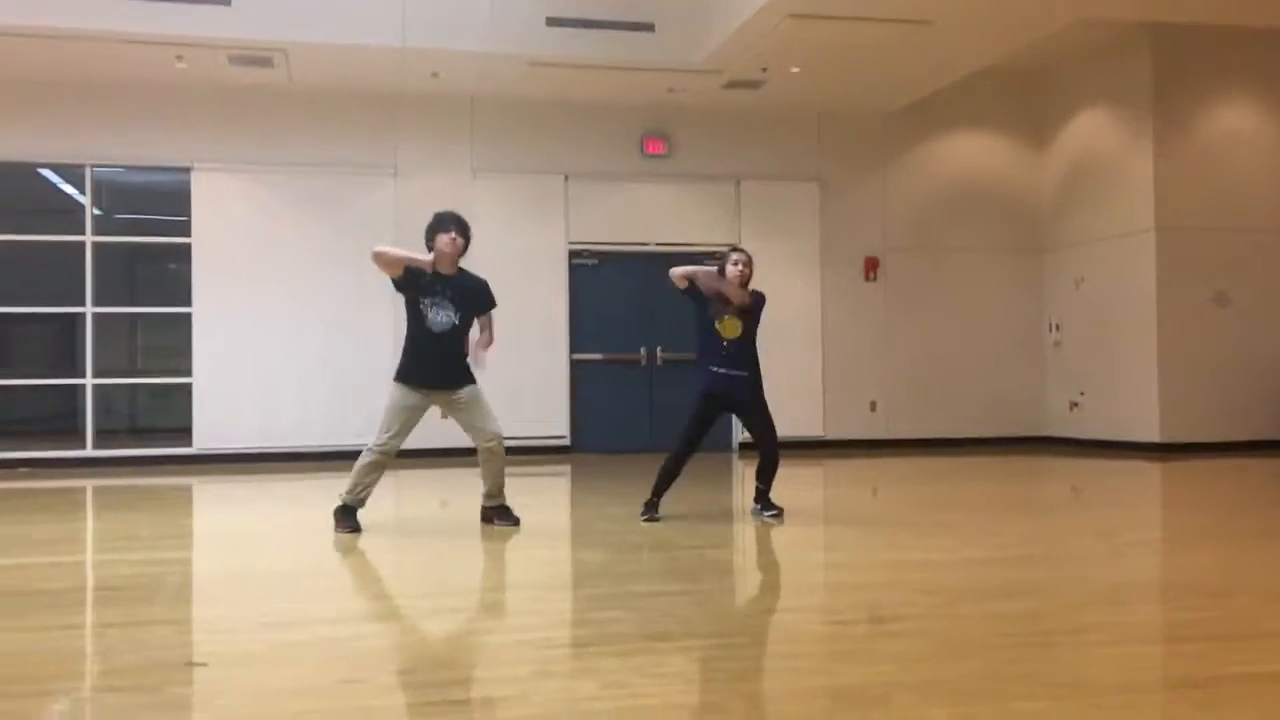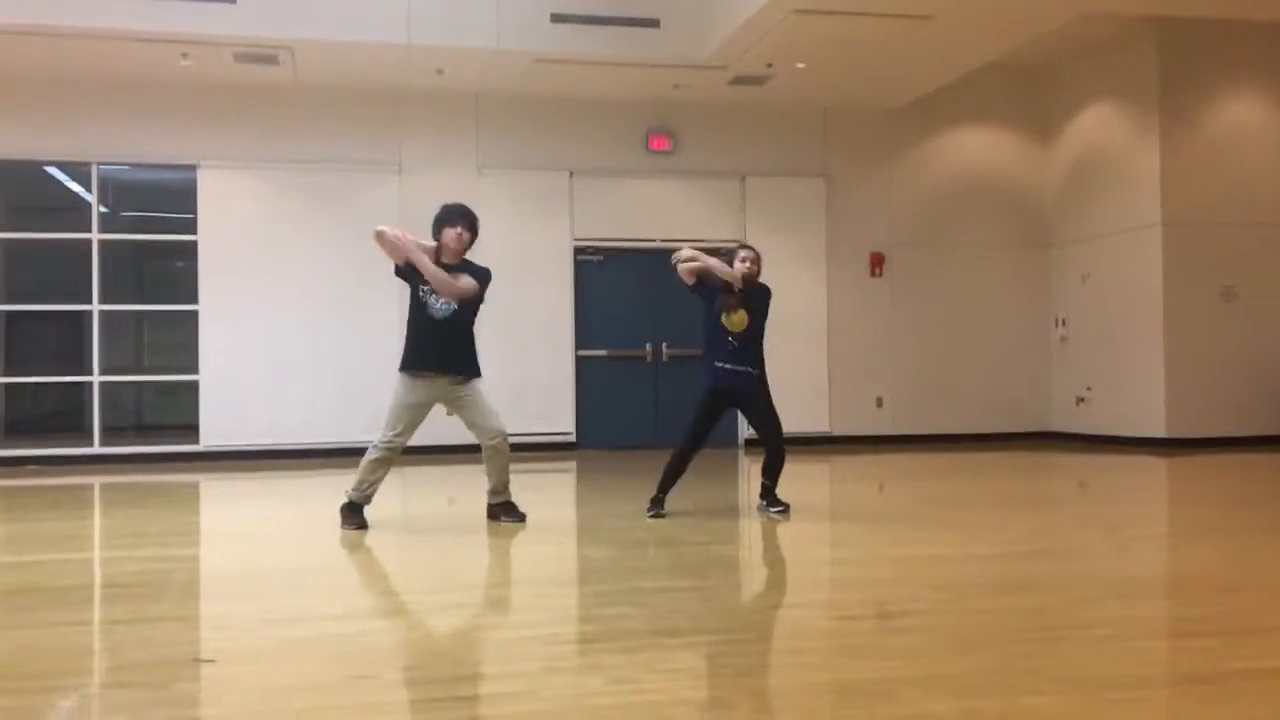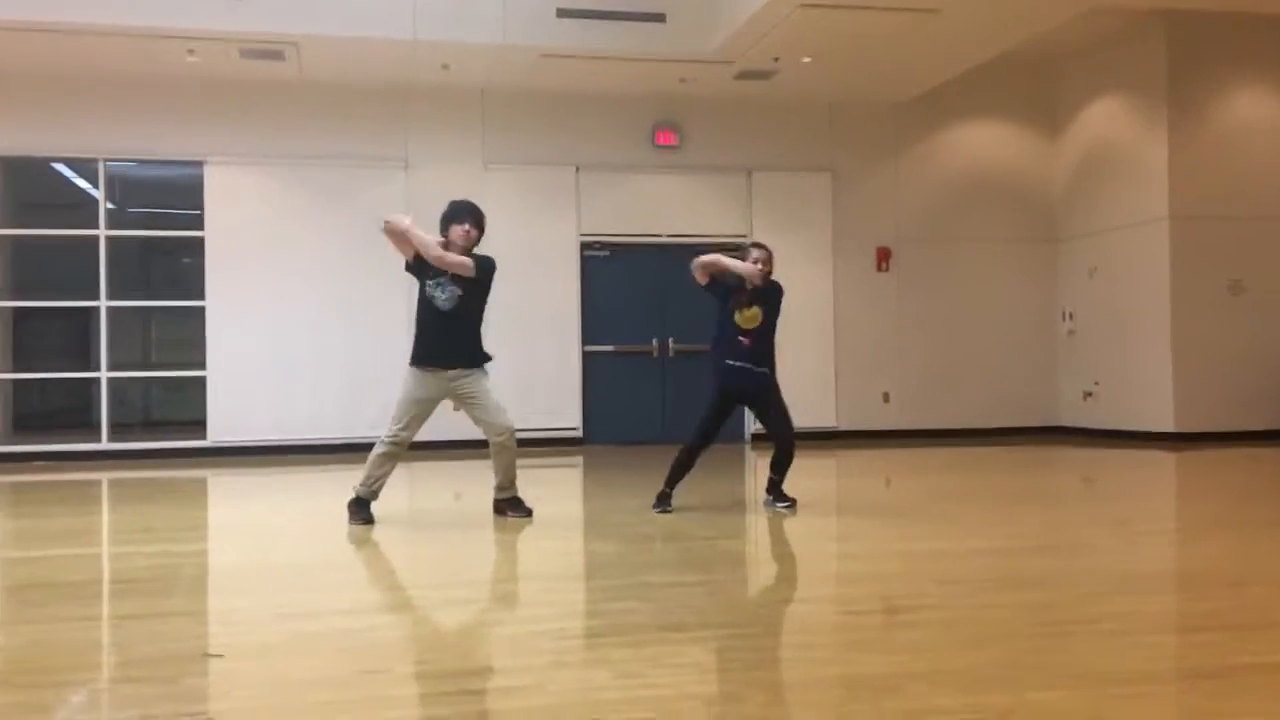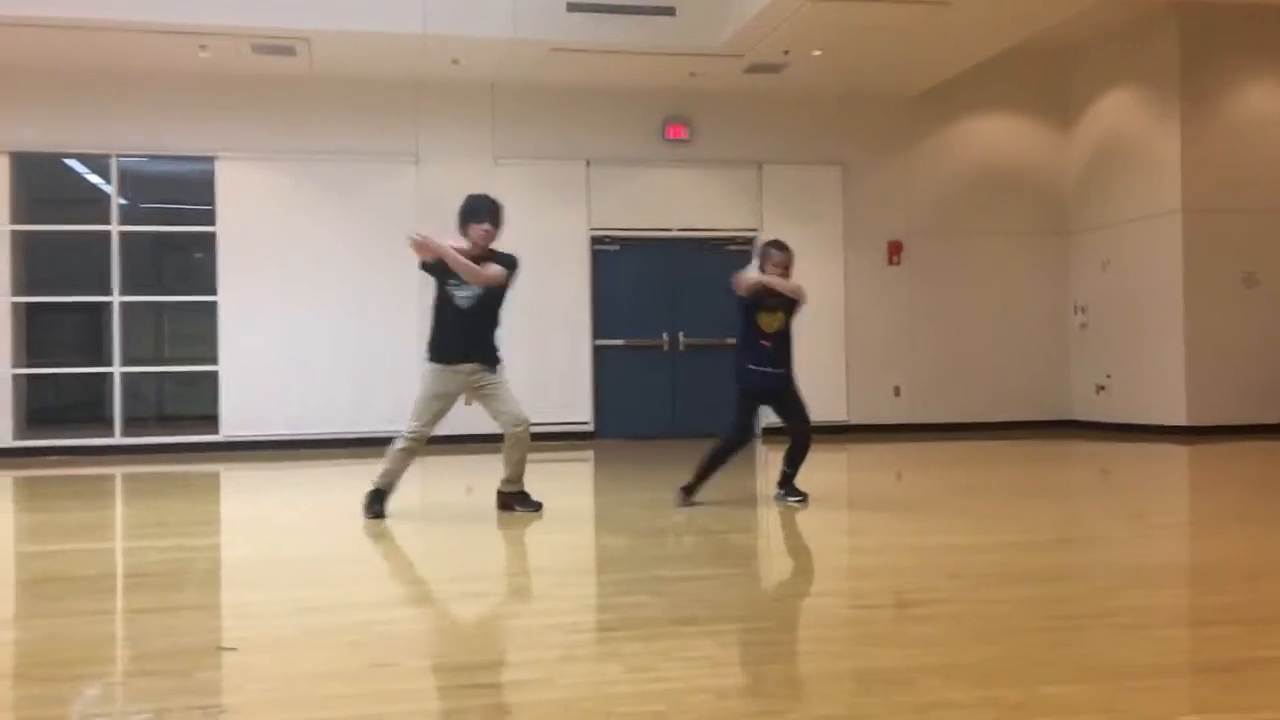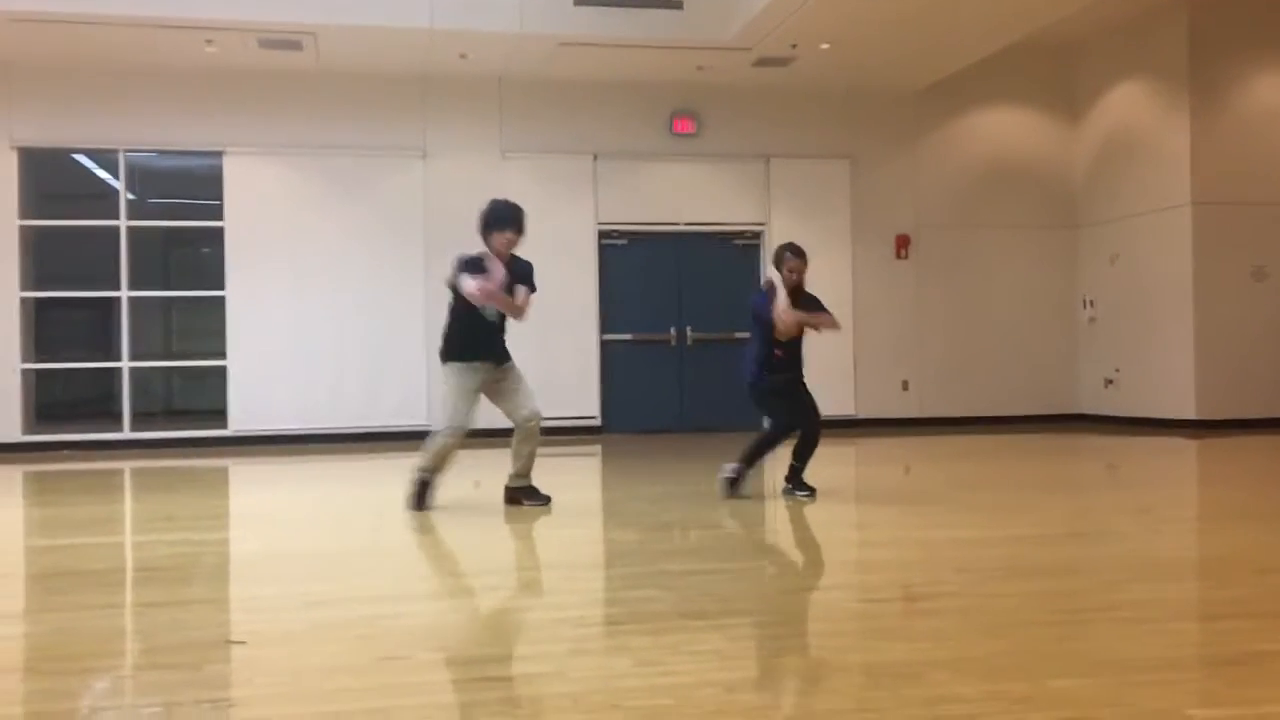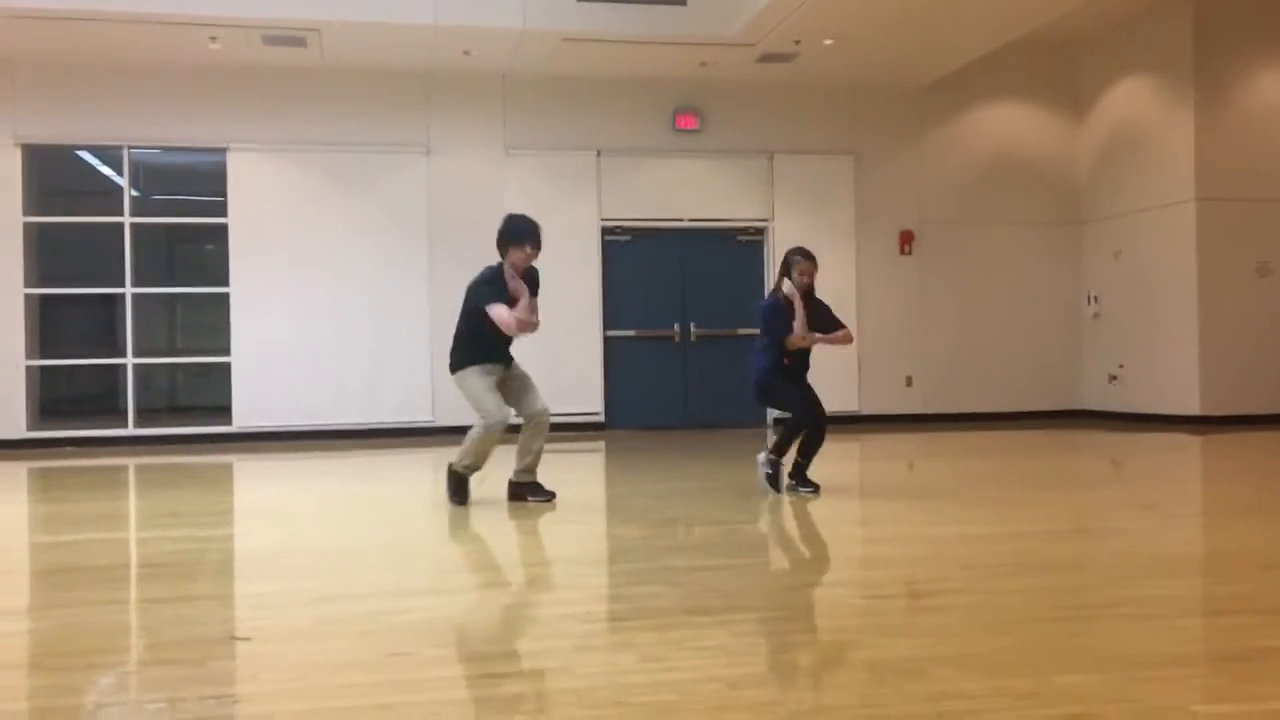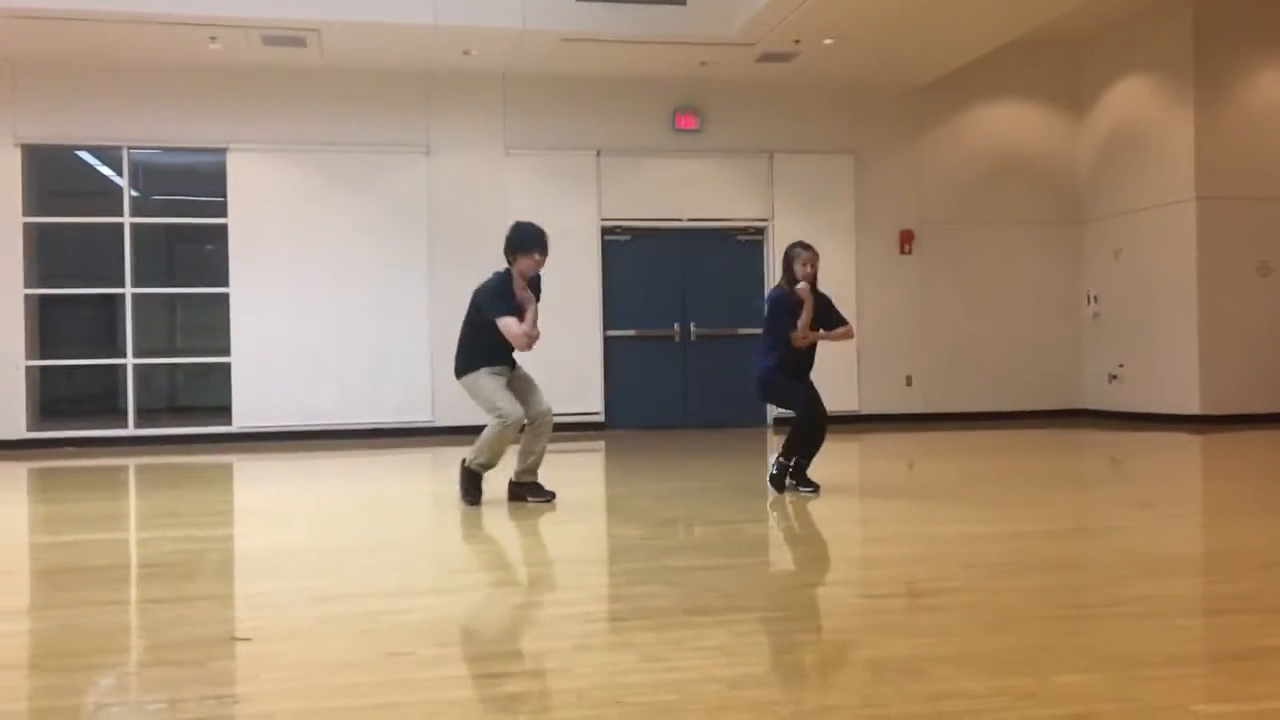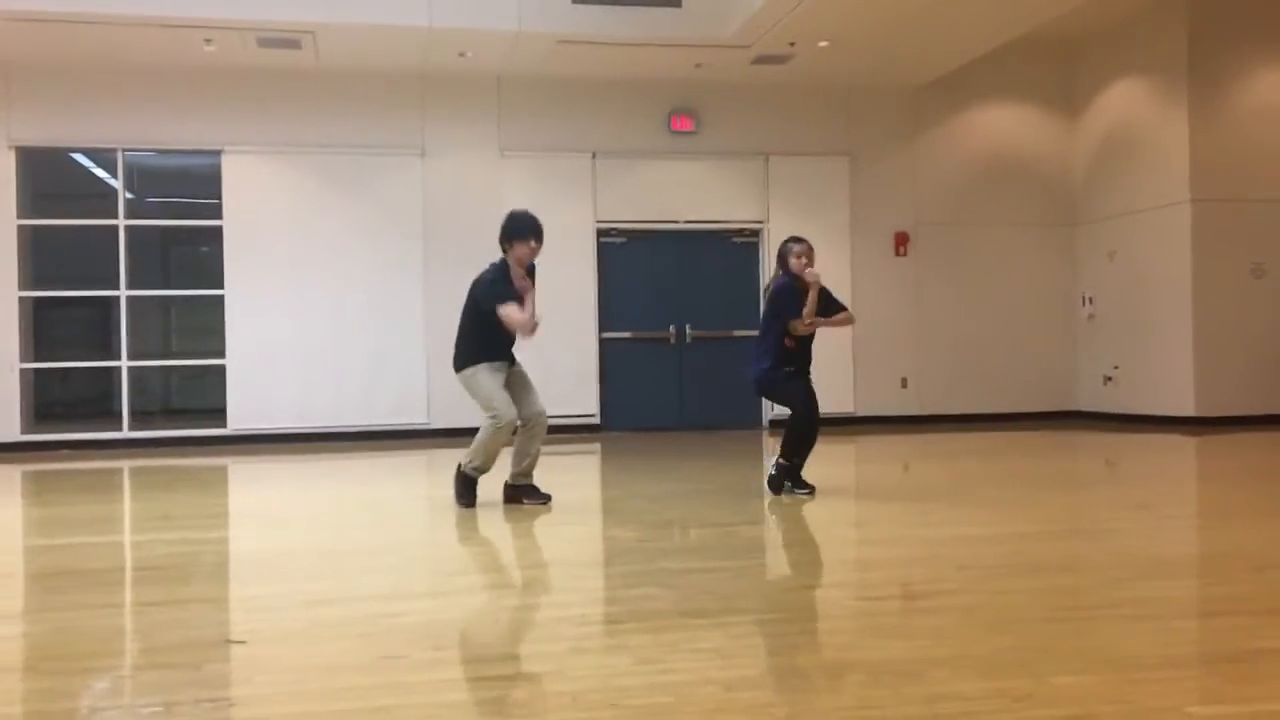
dt=0.1s
person 1, frame 1
left shoulder: (476, 286)
right shoulder: (414, 277)
left elbow: (487, 328)
right elbow: (379, 254)
left wrist: (481, 345)
right wrist: (424, 262)
left hip: (458, 383)
right hip: (412, 381)
left knee: (492, 439)
right knee: (384, 445)
left ankle: (493, 504)
right ankle: (348, 506)
person 1, frame 2
left shoulder: (478, 274)
right shoulder: (415, 265)
left elbow: (453, 290)
right elbow: (382, 235)
left wrist: (419, 257)
right wrist: (424, 247)
left hip: (462, 376)
right hip: (416, 374)
left knee: (496, 436)
right knee: (390, 441)
left ankle: (499, 501)
right ankle: (355, 502)
person 1, frame 3
left shoulder: (484, 265)
right shoulder: (423, 260)
left elbow: (446, 262)
right elbow: (391, 229)
left wrist: (412, 231)
right wrist: (428, 239)
left hip: (469, 370)
right hip: (425, 368)
left knee: (502, 431)
right knee: (397, 436)
left ankle: (505, 495)
right ankle: (362, 498)
person 1, frame 4
left shoulder: (504, 263)
right shoulder: (443, 258)
left elbow: (482, 278)
right elbow: (419, 244)
left wrist: (449, 252)
left hip: (484, 365)
right hip: (443, 364)
left knee: (518, 424)
right knee: (417, 430)
left ankle: (512, 490)
right ankle: (379, 490)
person 1, frame 5
left shoulder: (523, 269)
right shoulder: (468, 265)
left elbow: (519, 311)
right elbow: (473, 291)
left wrist: (498, 289)
right wrist: (496, 279)
left hip: (497, 359)
right hip: (460, 361)
left knee: (529, 417)
right knee: (455, 426)
left ankle: (519, 486)
right ankle: (425, 478)
person 1, frame 6
left shoulder: (530, 277)
right shoulder: (487, 283)
left elbow: (531, 324)
right elbow: (512, 326)
left wrist: (522, 301)
right wrist: (522, 305)
left hip: (503, 361)
right hip: (471, 364)
left knee: (538, 413)
right knee: (495, 419)
left ankle: (523, 481)
right ankle: (460, 470)
person 1, frame 7
left shoulder: (532, 283)
right shoulder: (495, 291)
left elbow: (530, 338)
right elbow: (521, 341)
left wrist: (529, 307)
right wrist: (530, 307)
left hip: (505, 364)
right hip: (476, 367)
left knee: (541, 415)
right knee: (511, 416)
left ankle: (523, 481)
right ankle: (472, 468)
person 1, frame 8
left shoulder: (526, 272)
right shoulder: (492, 281)
left elbow: (528, 325)
right elbow: (524, 326)
left wrist: (527, 293)
right wrist: (529, 296)
left hip: (504, 359)
right hip: (475, 362)
left knee: (536, 415)
right knee: (504, 417)
left ankle: (518, 483)
right ankle: (468, 472)
person 2, frame 1
left shoulder: (756, 299)
right shoulder: (706, 297)
left elbow: (740, 296)
right elbow: (675, 274)
left wrist: (716, 282)
right wrist: (709, 271)
left hip: (747, 387)
right hip: (713, 386)
left knee: (769, 446)
right knee: (686, 445)
left ankle: (762, 499)
right ankle: (653, 501)
person 2, frame 2
left shoulder: (760, 293)
right shoulder: (714, 292)
left elbow: (737, 280)
right elbow: (683, 269)
left wrist: (698, 255)
right wrist: (711, 264)
left hip: (752, 383)
right hip: (718, 382)
left knee: (775, 442)
right knee: (692, 441)
left ankle: (768, 496)
right ankle: (659, 497)
person 2, frame 3
left shoulder: (770, 290)
right shoulder: (728, 291)
left elbow: (754, 277)
right elbow: (698, 266)
left wrist: (721, 259)
right wrist: (721, 262)
left hip: (763, 381)
right hip: (729, 379)
left knee: (785, 438)
right knee: (701, 438)
left ankle: (774, 490)
right ankle: (665, 493)
person 2, frame 4
left shoulder: (789, 295)
right shoulder: (751, 292)
left elbow: (799, 293)
right elbow: (744, 284)
left wrist: (764, 278)
right wrist: (755, 275)
left hip: (780, 379)
right hip: (750, 377)
left knee: (802, 432)
right knee: (740, 435)
left ankle: (786, 485)
right ankle: (691, 486)
person 2, frame 5
left shoulder: (806, 301)
right shoulder: (763, 298)
left elbow: (832, 324)
right elbow: (784, 322)
left wrist: (803, 317)
right wrist: (780, 287)
left hip: (791, 378)
right hip: (762, 377)
left knee: (812, 424)
right knee: (785, 422)
left ankle: (794, 479)
right ankle: (737, 469)
person 2, frame 6
left shoulder: (816, 306)
right shoulder: (773, 305)
left elbow: (847, 336)
right elbow: (797, 340)
left wrist: (818, 339)
right wrist: (797, 300)
left hip: (796, 378)
right hip: (769, 378)
left knee: (818, 422)
right knee: (806, 413)
left ankle: (798, 476)
right ankle: (771, 459)
person 2, frame 7
left shoulder: (820, 301)
right shoulder: (779, 298)
left elbow: (848, 331)
right elbow: (799, 338)
left wrist: (820, 335)
right wrist: (806, 302)
left hip: (798, 374)
right hip: (772, 374)
left knee: (818, 420)
right knee: (809, 408)
left ankle: (797, 473)
right ankle: (782, 461)
person 2, frame 8
left shoulder: (818, 292)
right shoulder: (782, 288)
left elbow: (848, 318)
right elbow: (801, 325)
left wrist: (821, 322)
right wrist: (813, 290)
left hip: (797, 371)
right hip: (769, 371)
left knee: (810, 419)
right knee: (805, 406)
left ankle: (792, 475)
right ankle: (782, 464)
